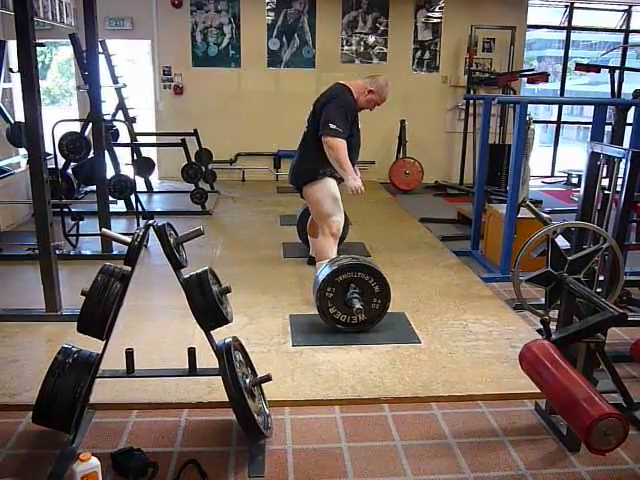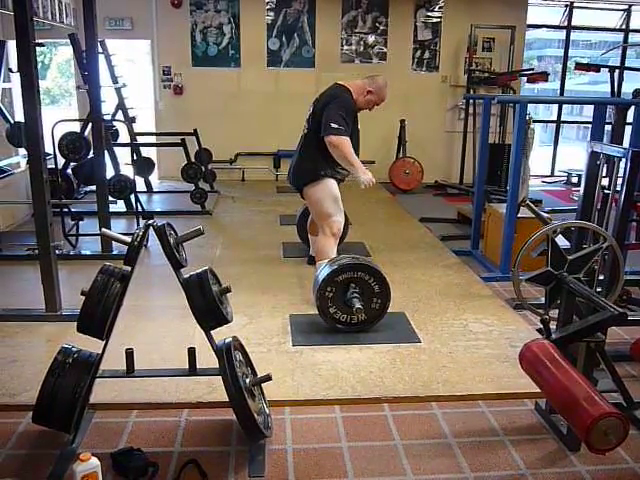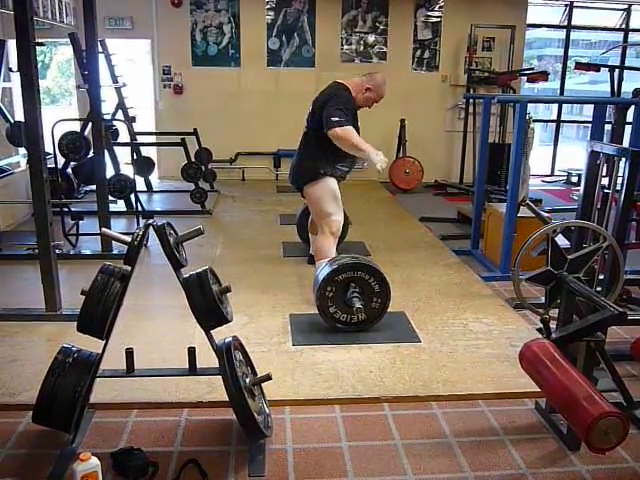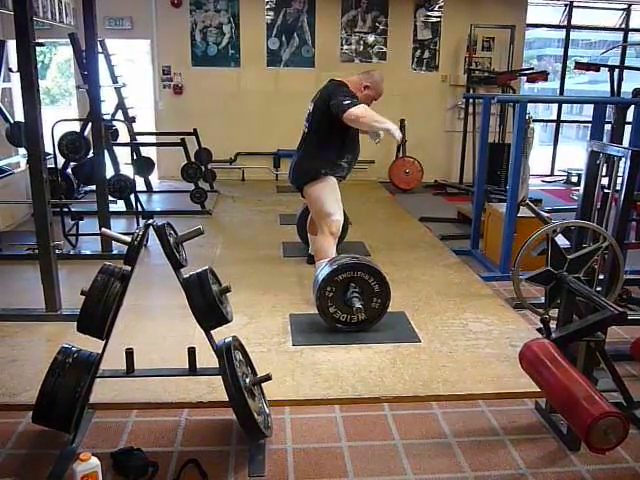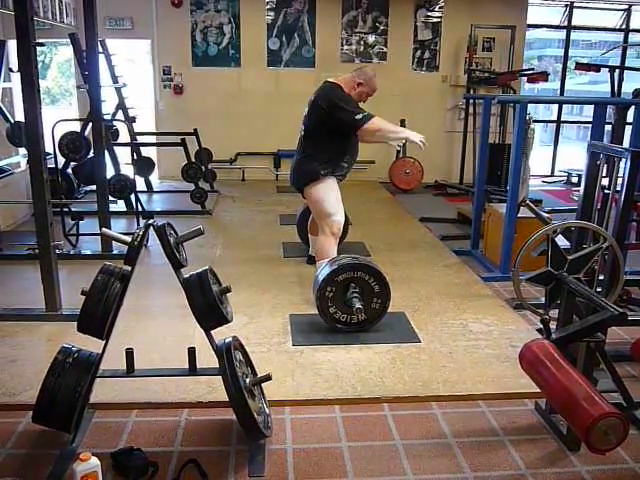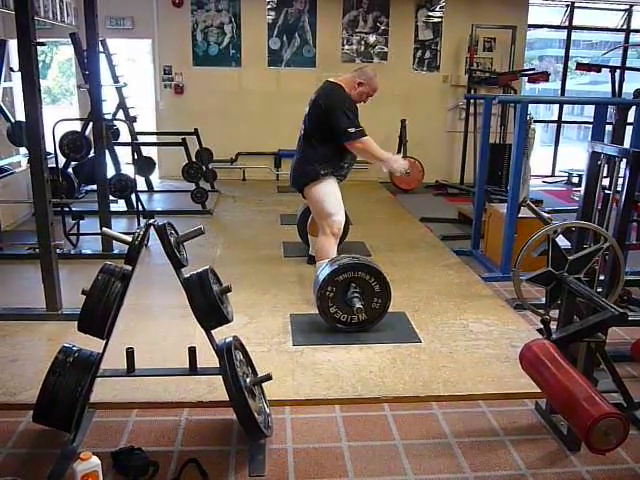
dt=0.2s
person 1, frame 1
left shoulder: (342, 96)
right shoulder: (341, 101)
right elbow: (332, 140)
left wrist: (350, 167)
right wrist: (349, 176)
left hip: (316, 169)
right hip: (317, 172)
left knee: (321, 215)
right knee: (332, 227)
left ankle: (315, 255)
person 1, frame 2
left shoulder: (340, 95)
right shoulder: (342, 102)
right elbow: (335, 139)
left wrist: (352, 167)
right wrist: (359, 170)
left hip: (313, 168)
right hip: (316, 172)
left knee: (321, 214)
right knee: (332, 227)
left ankle: (315, 254)
person 1, frame 3
left shoulder: (339, 93)
right shoulder: (341, 99)
right elbow: (339, 132)
left wrist: (364, 152)
right wrist: (371, 153)
left hip: (315, 168)
right hip: (317, 171)
left knee: (321, 214)
right knee: (331, 226)
left ankle: (315, 253)
person 1, frame 4
left shoulder: (337, 90)
right shoulder: (341, 94)
left elbow: (350, 121)
right elbow: (356, 114)
left wrist: (371, 129)
right wrist: (388, 125)
left hip: (315, 167)
right hip: (318, 170)
left knee: (321, 214)
right knee: (331, 226)
left ankle: (315, 253)
person 1, frame 5
left shoulder: (332, 92)
right shoulder: (336, 98)
left elbow: (356, 129)
right elbow: (367, 127)
left wrist: (387, 138)
right wrist: (404, 133)
left hip: (314, 168)
right hip: (317, 172)
left knee: (322, 214)
right knee: (332, 226)
left ankle: (315, 254)
person 1, frame 6
left shoulder: (331, 92)
right shoulder: (338, 100)
left elbow: (349, 138)
right elbow: (356, 143)
left wrist: (380, 158)
right wrist: (389, 160)
left hip: (312, 168)
right hip: (317, 172)
left knee: (321, 215)
right knee: (333, 226)
left ankle: (315, 254)
